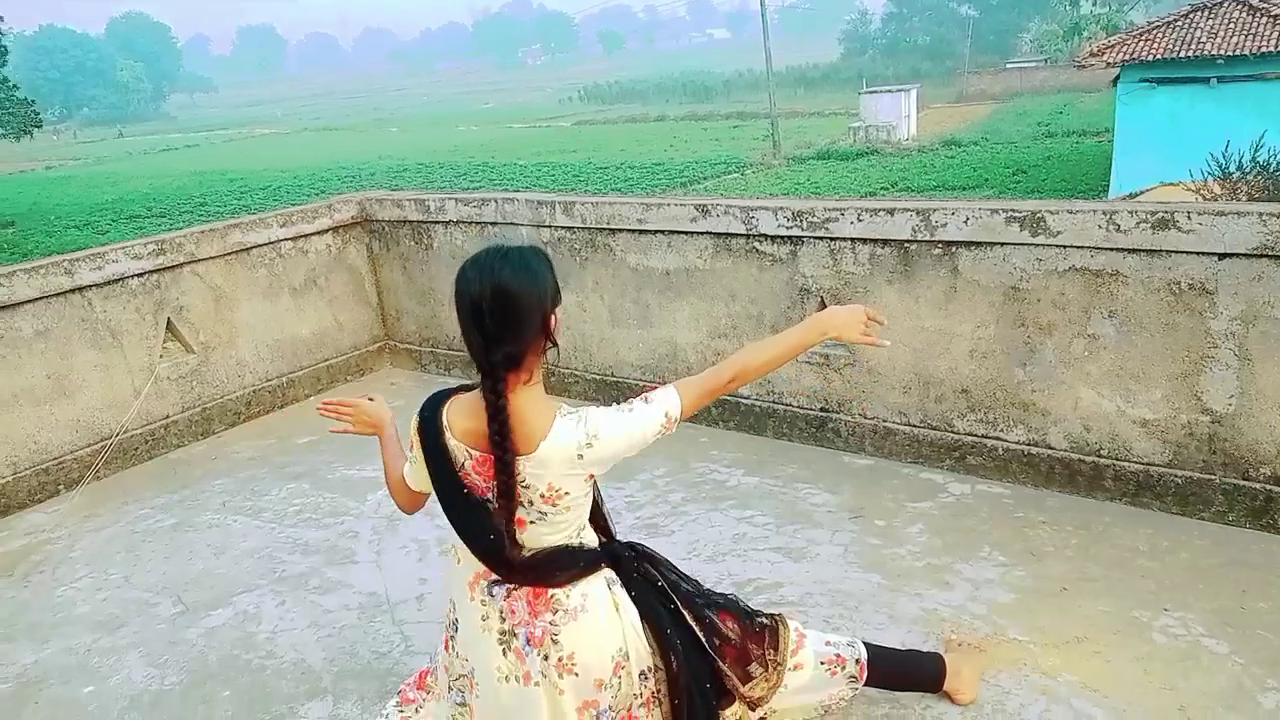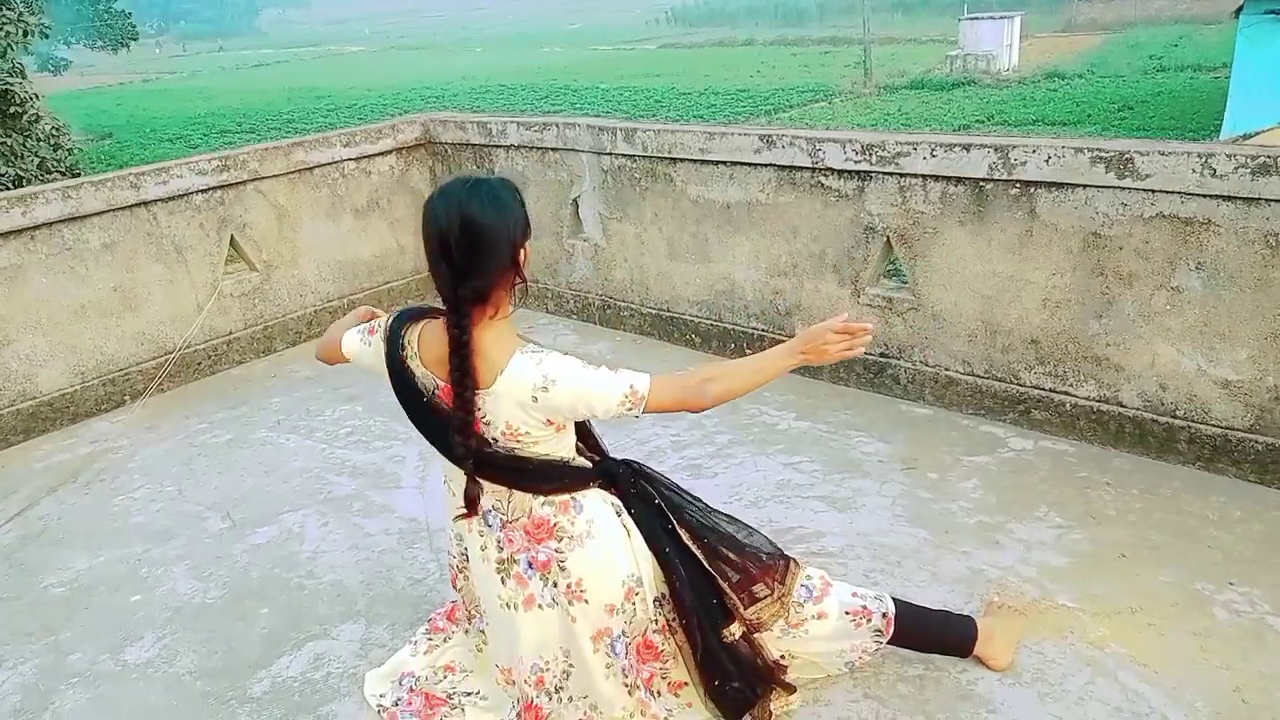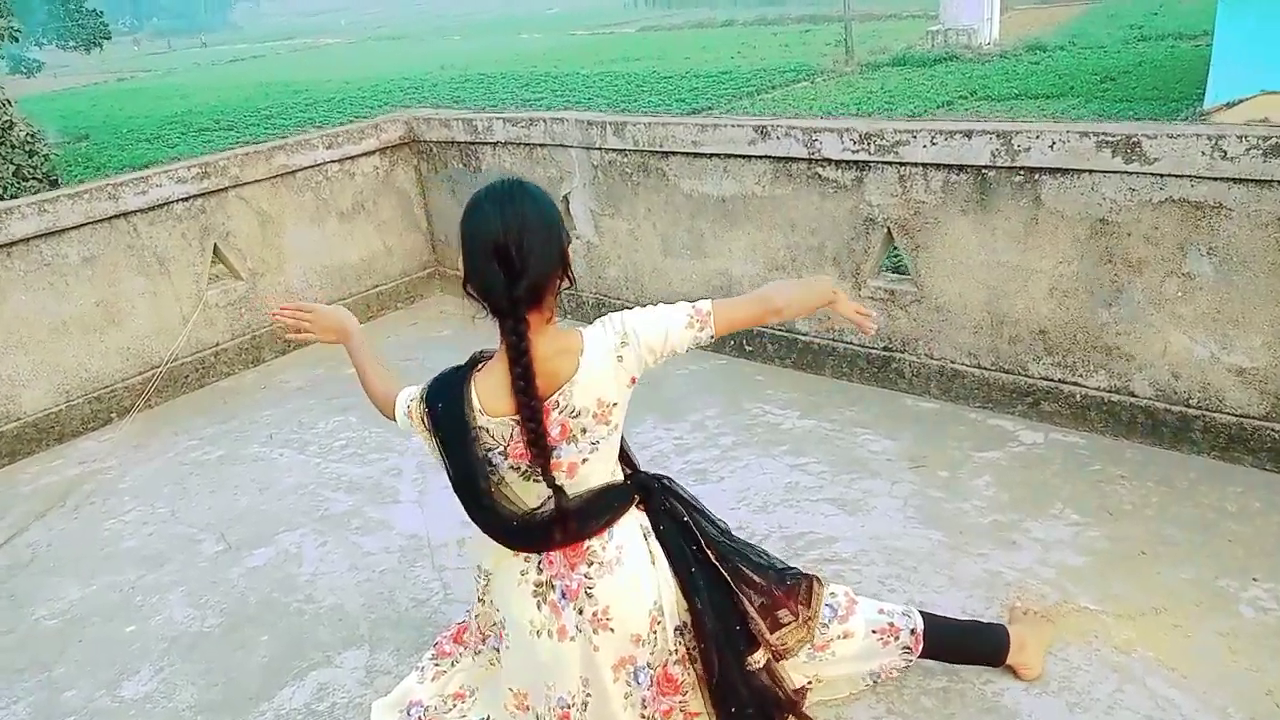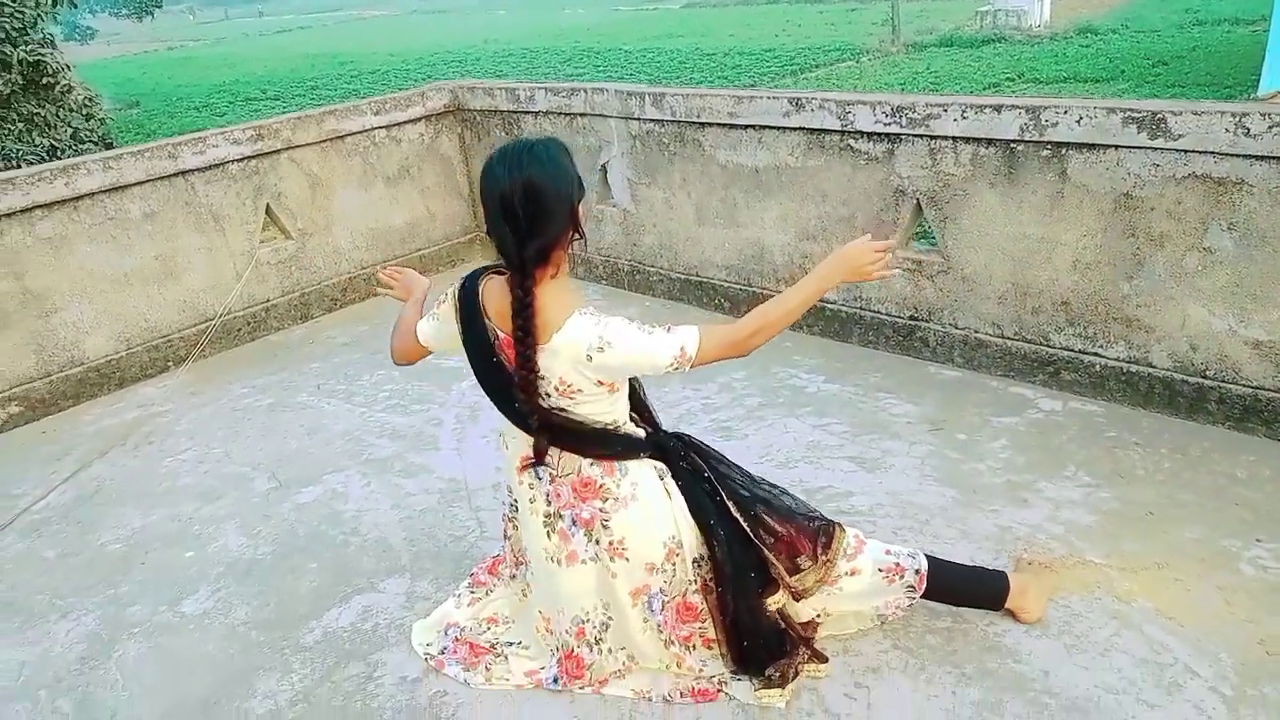
dt=0.7s
person 1, frame 1
left shoulder: (440, 420)
right shoulder: (583, 434)
left elbow: (407, 498)
right elbow: (718, 380)
left wrist: (383, 426)
right wrist: (826, 322)
left hip: (491, 632)
right hip: (581, 627)
right knee: (741, 650)
person 1, frame 2
left shoulder: (408, 342)
right shoulder: (542, 379)
left elbow: (330, 344)
right elbow: (696, 393)
left wrist: (356, 316)
right wrist: (798, 351)
left hip: (499, 567)
right hip: (587, 554)
right knee: (761, 589)
person 1, frame 3
left shoulder: (455, 399)
right shoulder: (612, 347)
left elbow: (391, 400)
right elbow: (758, 305)
left wrist: (348, 331)
right wrist: (828, 291)
left hip: (528, 604)
right hip: (621, 582)
right knee: (784, 610)
person 1, frame 4
left shoulder: (473, 300)
right shoulder: (595, 340)
left elbow: (403, 348)
right elbow: (738, 338)
left wrist: (415, 294)
right wrist: (836, 269)
left hip: (550, 527)
right hip: (632, 515)
right knee: (792, 547)
right ankle: (1006, 589)
